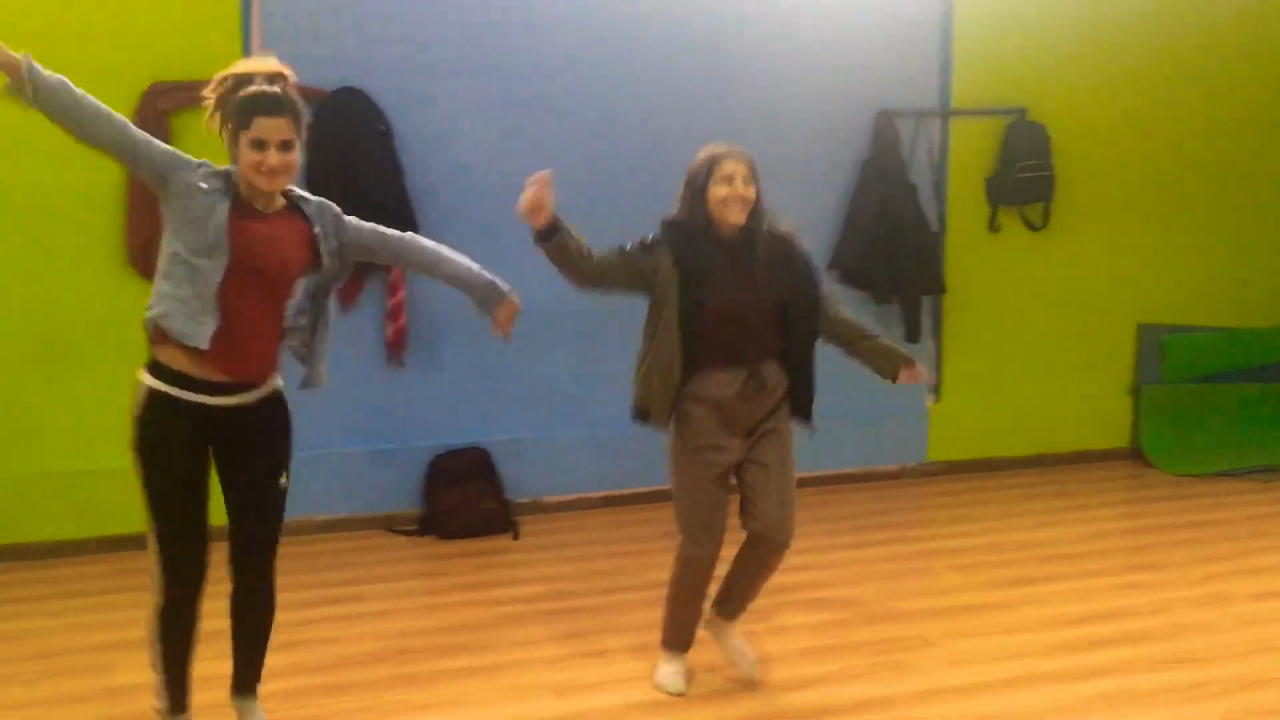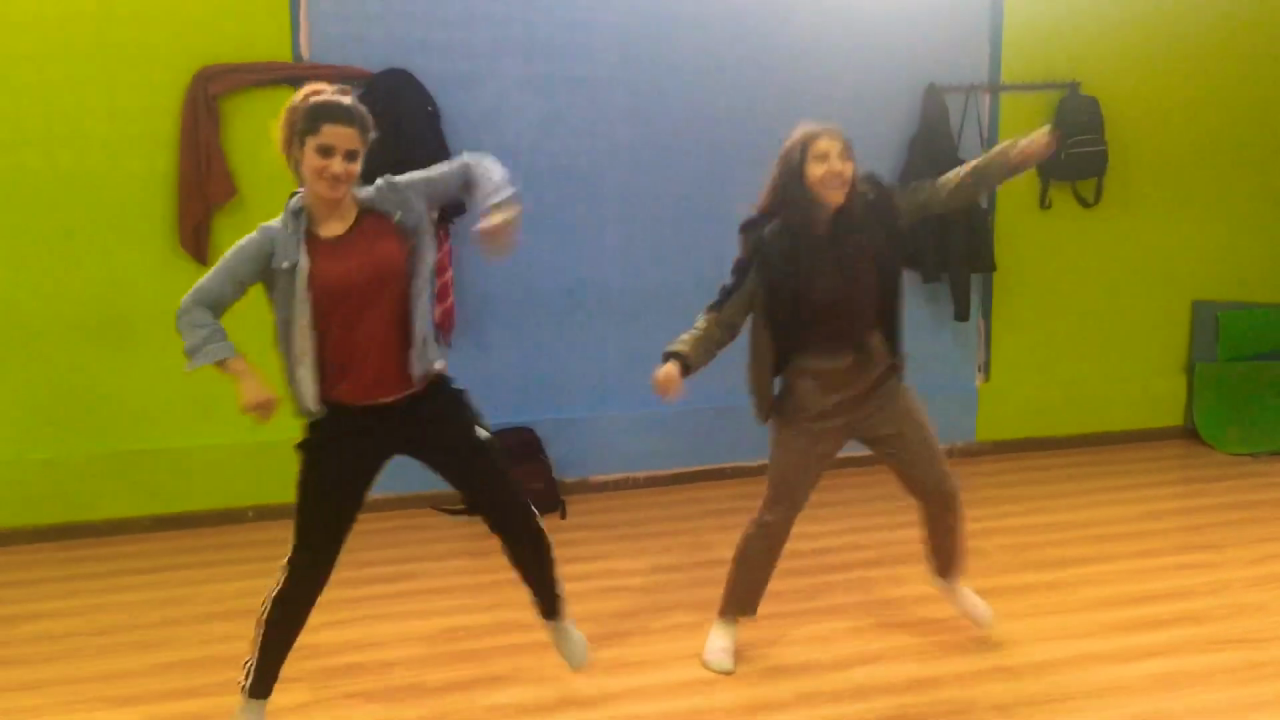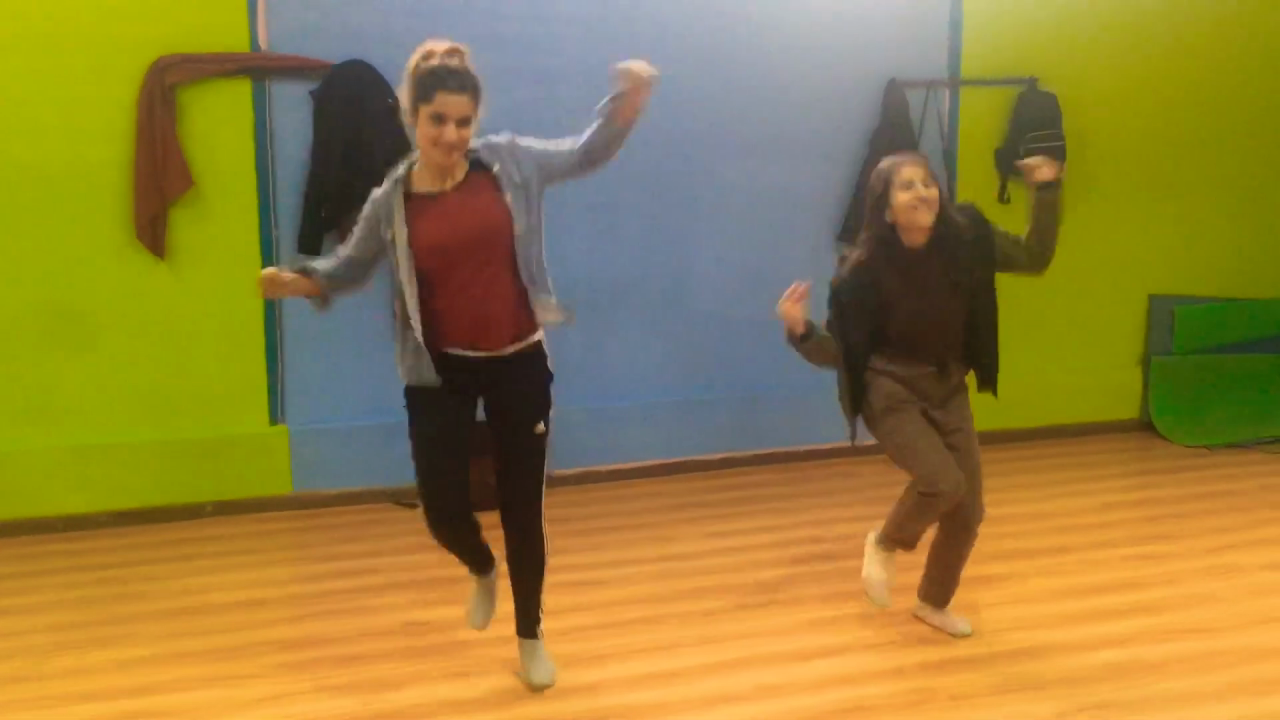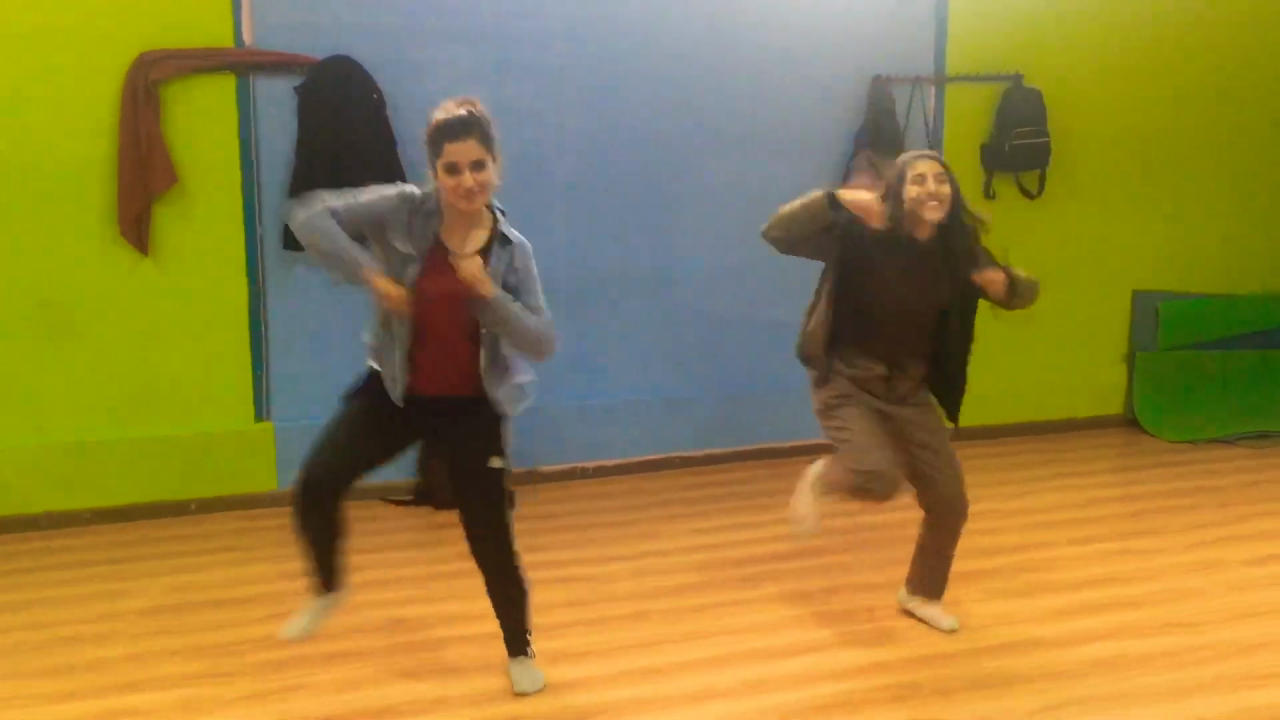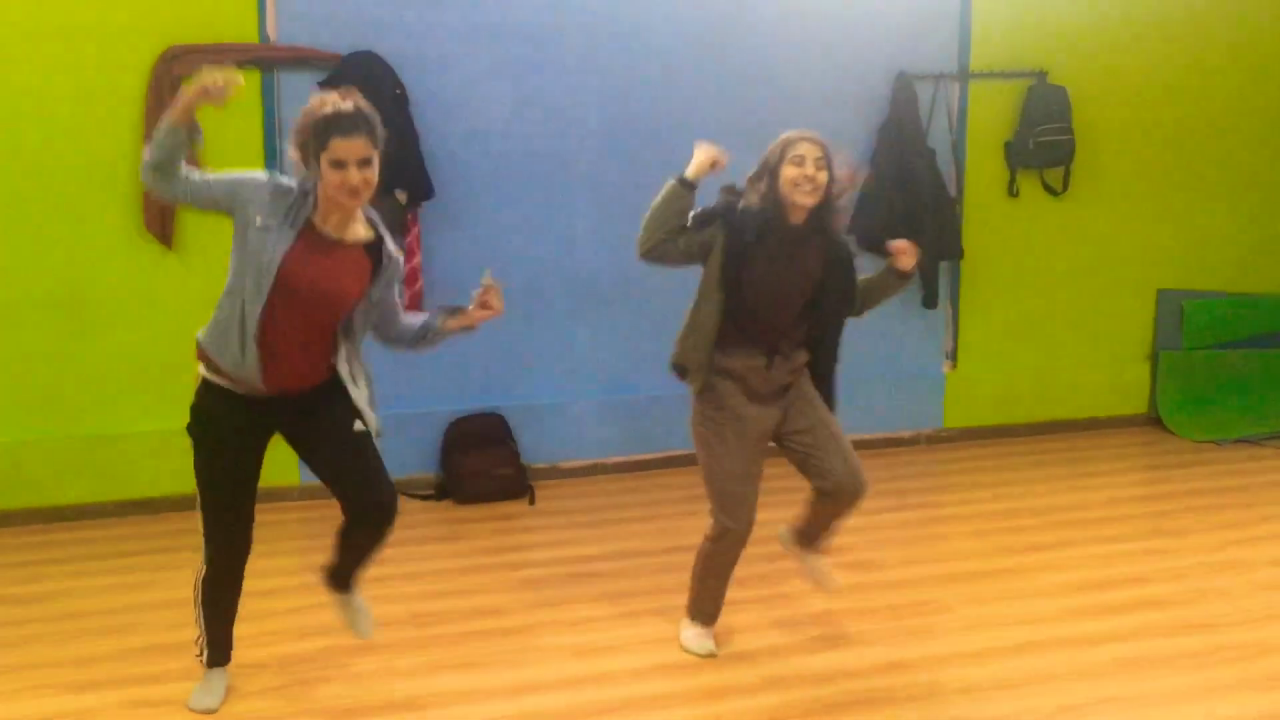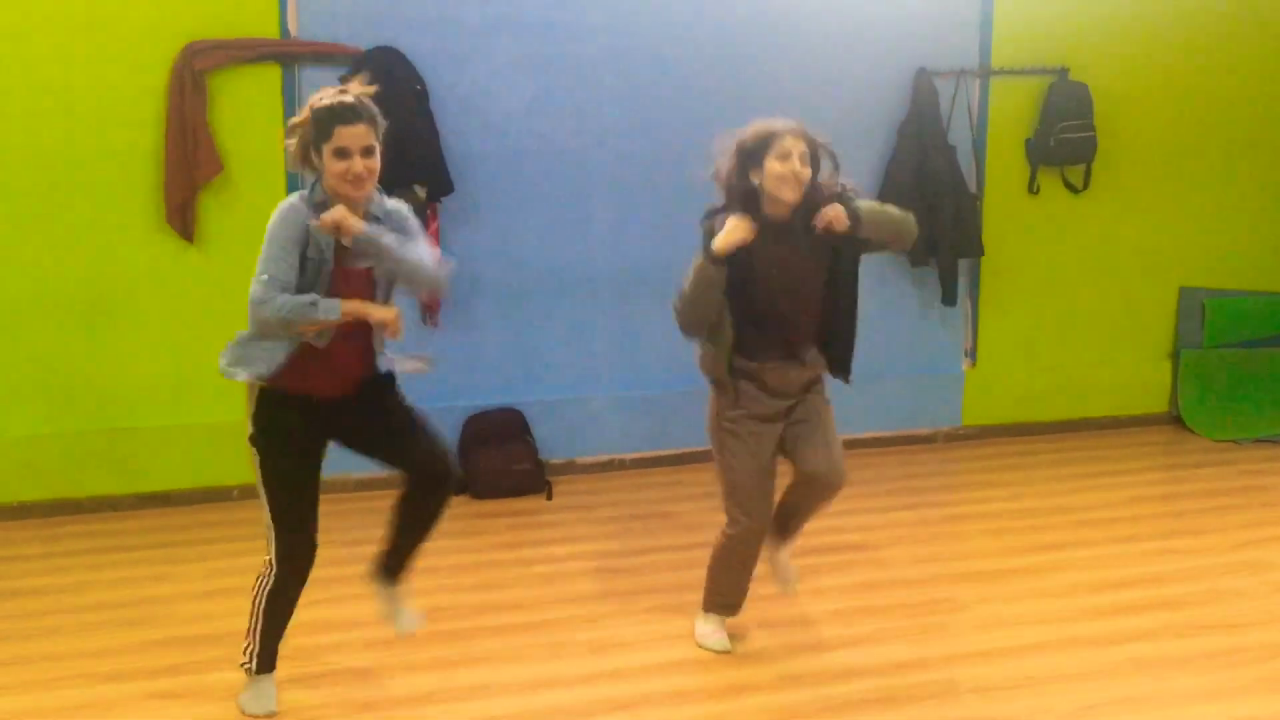
dt=0.5s
person 1, frame 1
left shoulder: (318, 220)
right shoulder: (193, 187)
left elbow: (402, 246)
right elbow: (99, 124)
left wrist: (487, 286)
left hip: (258, 410)
right hip: (177, 403)
left knee: (256, 565)
right knee: (182, 575)
person 1, frame 2
left shoulder: (395, 204)
right shoulder: (275, 241)
left elbow: (475, 167)
right elbow: (195, 311)
left wrist: (498, 209)
right wrist: (241, 373)
left hip: (424, 397)
right hip: (343, 420)
left knee: (511, 509)
right knee: (308, 568)
left ankle: (555, 616)
person 1, frame 3
left shoulder: (506, 164)
right shoulder: (390, 201)
left elbow: (588, 153)
right elbow: (349, 266)
left wrist: (624, 105)
right wrist: (302, 280)
left hip: (517, 361)
right hip: (439, 371)
left knee: (522, 507)
right knee: (441, 507)
left ankle: (530, 634)
right ankle: (484, 568)
person 1, frame 4
left shoulder: (512, 249)
right shoulder: (403, 209)
left elbow: (539, 342)
right elbow: (310, 213)
left wrist: (487, 292)
right wrist: (371, 276)
left hip: (467, 406)
right hip: (391, 388)
left knee: (491, 541)
right knee: (314, 489)
left ankle: (519, 650)
right ankle: (326, 590)
person 1, frame 5
left shoulder: (381, 257)
right shoulder: (267, 203)
left elbow: (394, 329)
right elbow: (165, 179)
left wrist: (463, 317)
right wrist: (185, 109)
left hip: (316, 395)
right hip: (230, 394)
left knee: (376, 508)
right knee: (227, 544)
left ankle: (343, 582)
right ankle: (215, 663)
person 1, frame 6
left shoulder: (392, 216)
right shoulder: (294, 217)
left elbow: (432, 277)
right elbow: (267, 310)
left wrist: (361, 232)
right wrist: (359, 308)
left hip: (361, 390)
right hip: (289, 400)
left knee: (436, 473)
right knee: (293, 552)
left ankle: (390, 576)
person 2, frame 1
left shoulder: (777, 252)
right shoulder: (670, 253)
left elbow: (822, 316)
right elbow: (591, 272)
left wrist: (891, 360)
right wrist: (547, 225)
left hip: (767, 408)
right hip: (702, 411)
left knee: (775, 532)
right knee: (699, 547)
left ankle: (726, 619)
right ankle: (673, 649)
person 2, frame 2
left shoulder: (874, 208)
right shoulder: (773, 242)
left elbow: (953, 191)
right elbow: (722, 316)
left wrist: (1018, 153)
right wrist: (679, 359)
left hip: (877, 377)
right hip: (813, 391)
left knee: (939, 488)
right knee: (776, 516)
left ankle: (951, 579)
right ankle: (729, 623)
person 2, frame 3
left shoulder: (963, 239)
right shoulder: (865, 270)
left elbow: (1034, 258)
right elbow: (838, 350)
left wrist: (1046, 192)
right wrist: (800, 330)
left hip: (947, 392)
right hip: (890, 392)
left knee: (967, 510)
right knee: (941, 483)
left ankle: (933, 602)
right ankle: (885, 544)
person 2, frame 4
left shoulder: (960, 250)
right shoulder: (859, 238)
left elbow: (1024, 292)
right elbow: (777, 233)
left wrist: (1006, 282)
right wrist: (836, 201)
left hip: (909, 390)
right hip: (847, 385)
left knee: (952, 502)
right knee: (875, 478)
left ankle: (921, 594)
right ankle: (823, 478)
person 2, frame 5
left shoulder: (826, 242)
right shoulder: (734, 225)
left elbow: (846, 301)
right elbow: (653, 248)
left wrist: (894, 272)
right wrist: (688, 179)
left hip: (791, 382)
right hip: (728, 384)
left knee: (845, 483)
right knee: (733, 520)
left ankle: (806, 543)
right ankle: (699, 618)
person 2, frame 6
left shoulder: (827, 215)
right shoulder: (727, 229)
left elbow: (903, 229)
right elbow: (691, 321)
left wrist: (855, 221)
right wrist: (717, 252)
left hip: (804, 379)
right hip: (745, 386)
left knee: (825, 474)
right knee: (747, 517)
left ankle: (781, 533)
right ankle: (714, 612)
